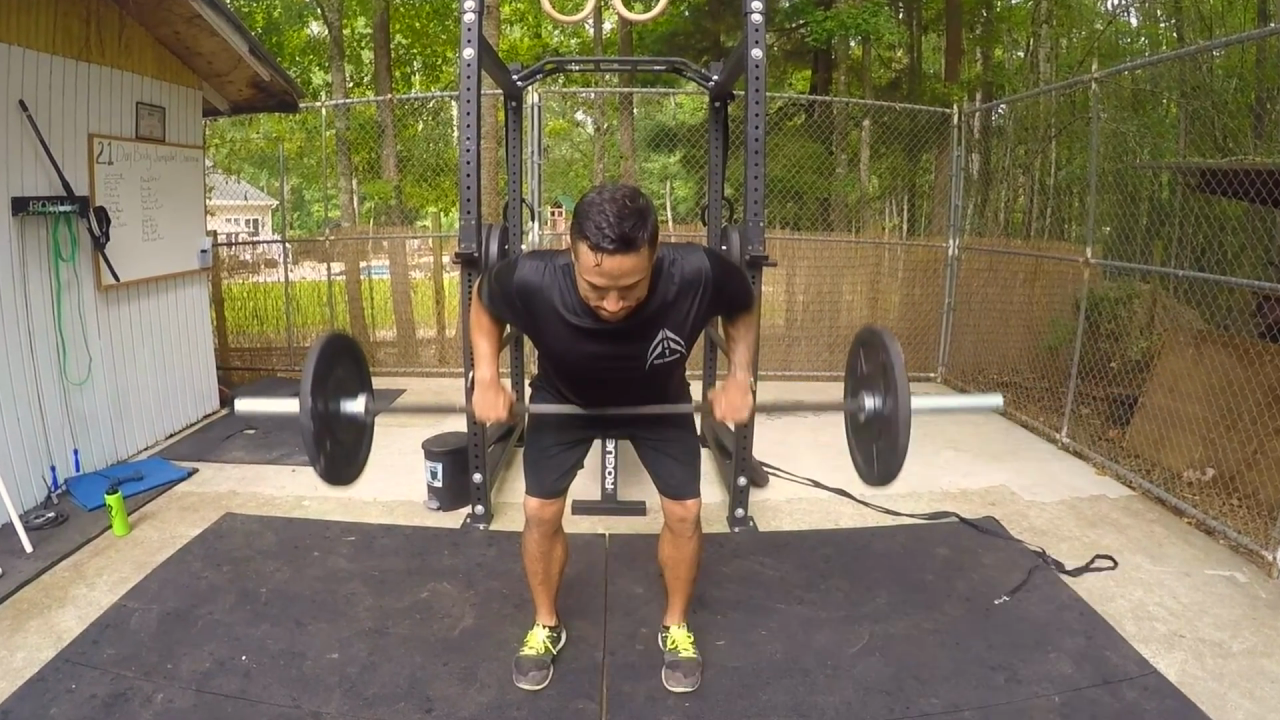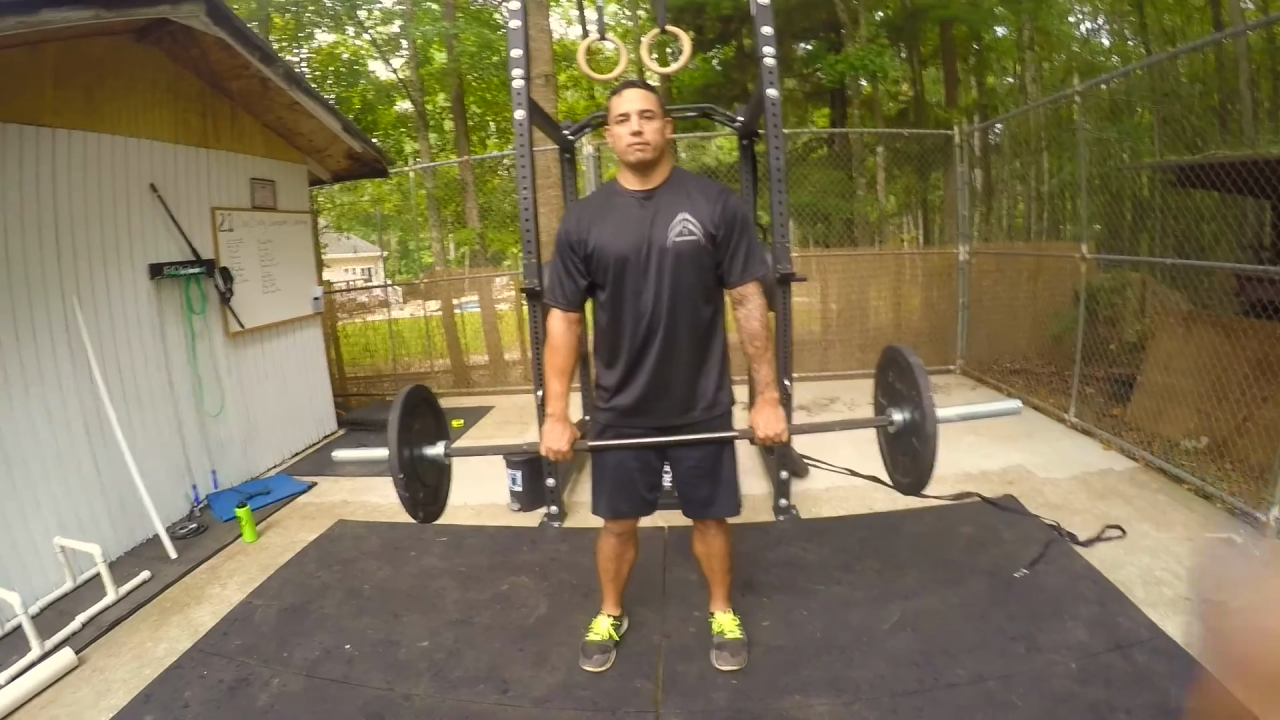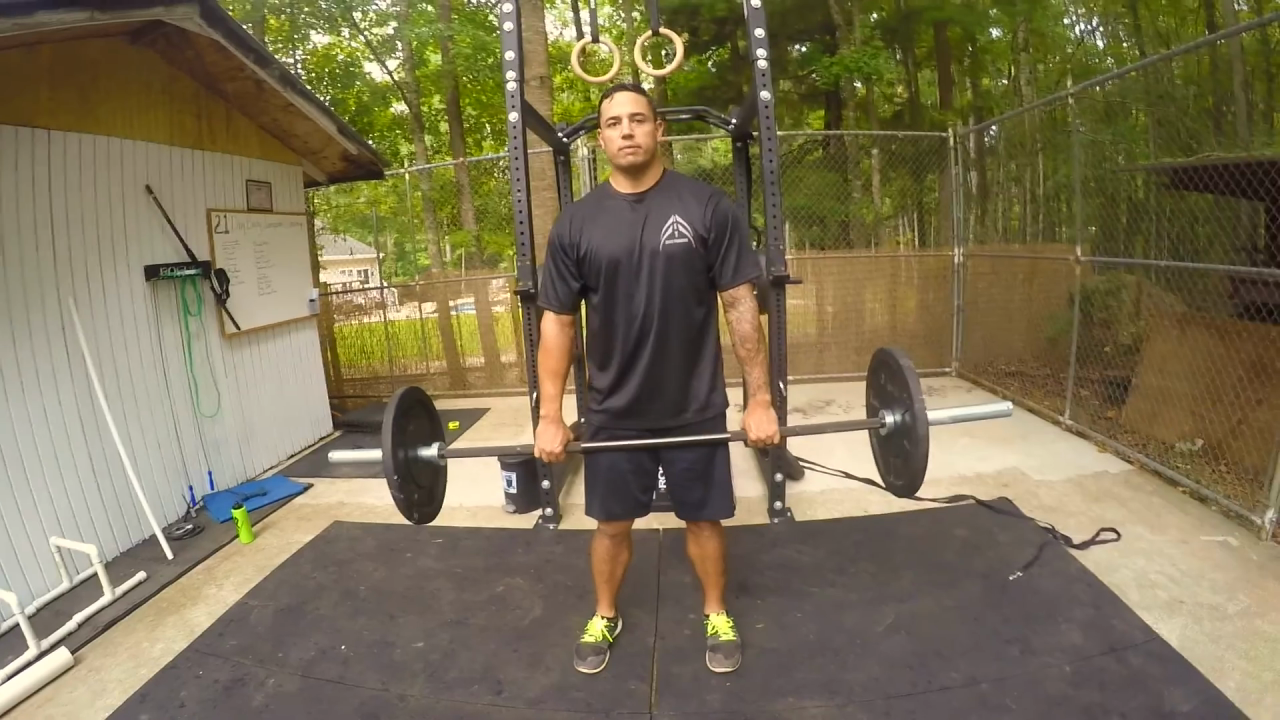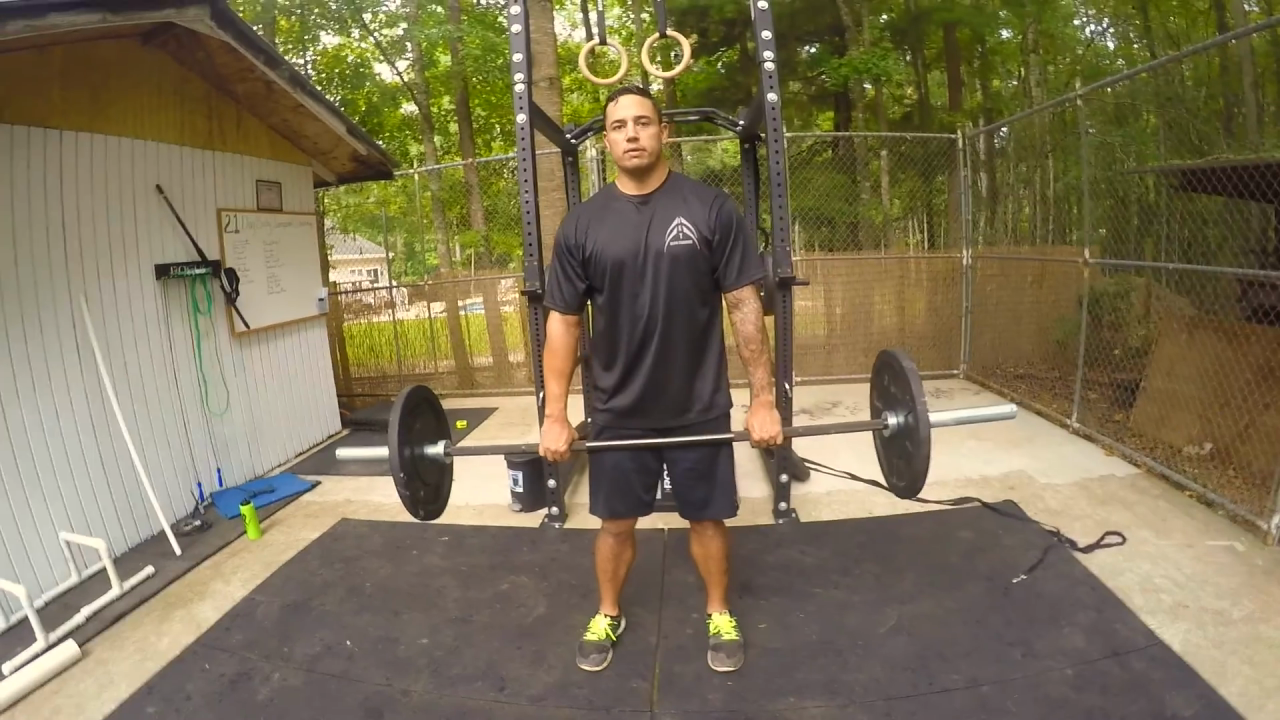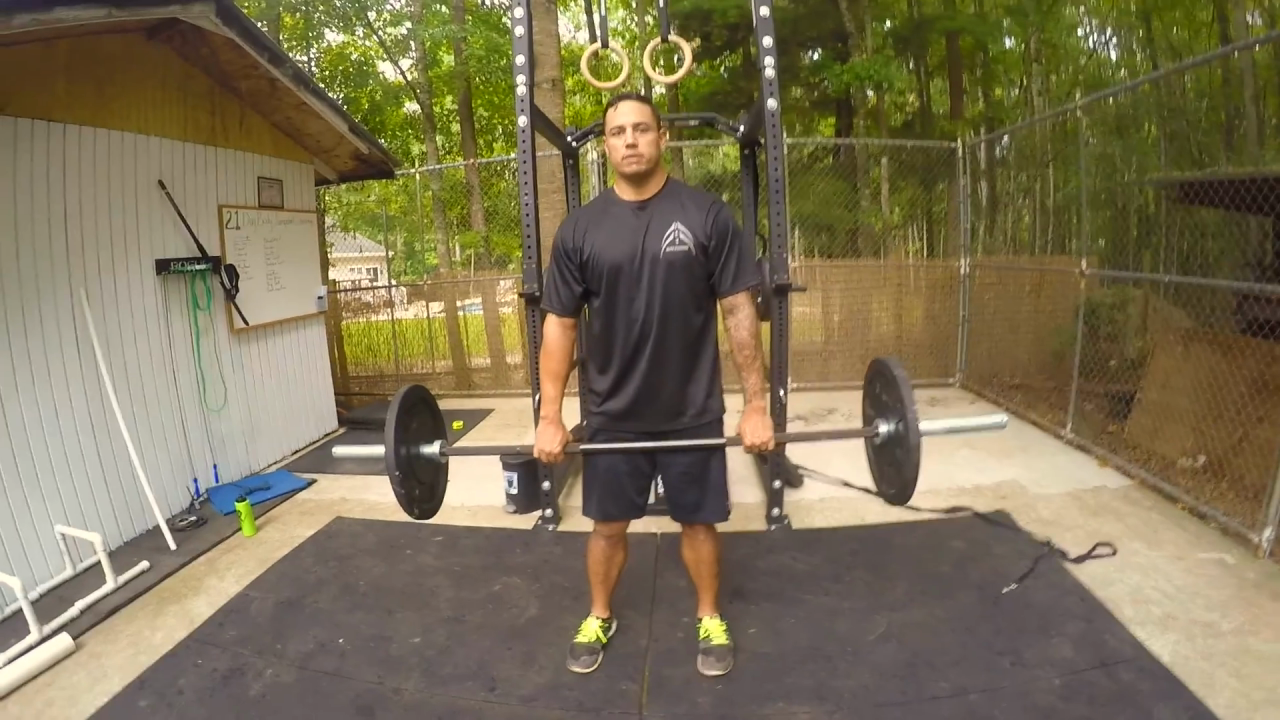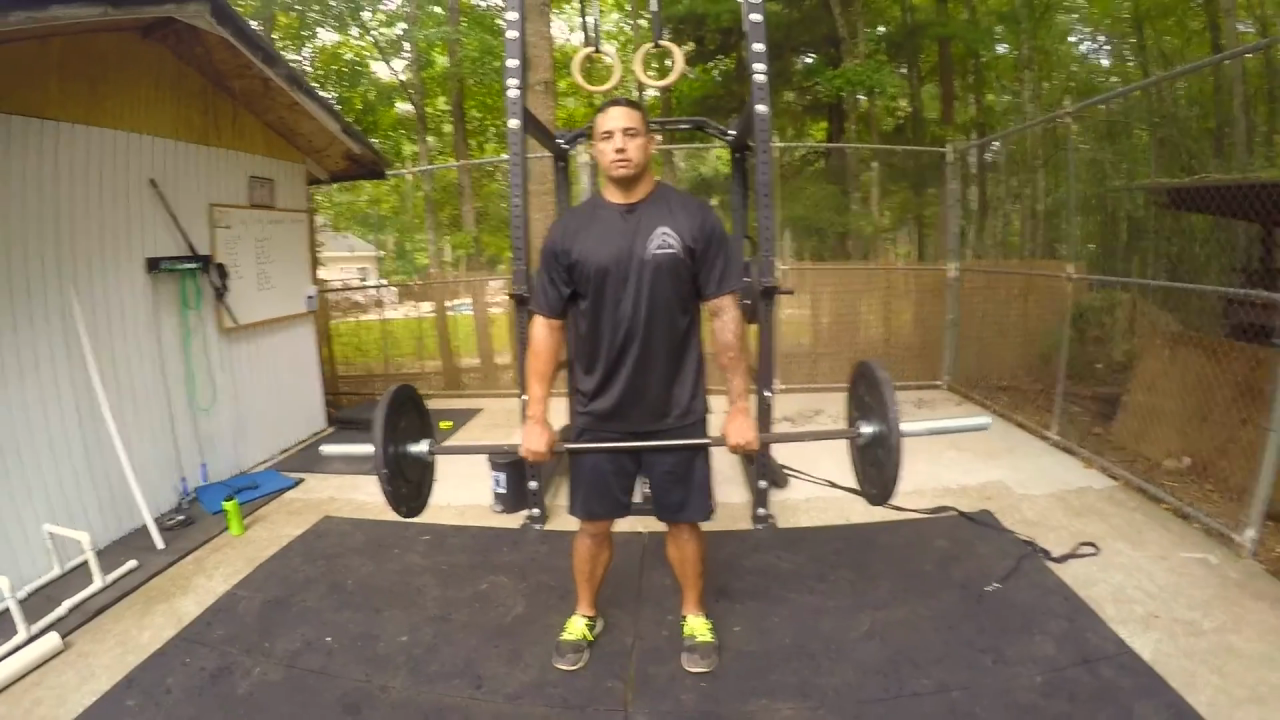
dt=0.1s
person 1, frame 1
left shoulder: (695, 272)
right shoulder: (530, 279)
left elbow: (742, 308)
right elbow: (485, 303)
left wrist: (739, 379)
right wrist: (486, 380)
left hip: (658, 405)
right hip: (563, 402)
left knee: (683, 511)
right knee: (542, 510)
left ankle: (675, 629)
right ankle: (546, 627)
person 1, frame 2
left shoulder: (718, 204)
right shoulder: (583, 220)
left elbow: (749, 300)
right elbow: (563, 318)
left wrist: (768, 397)
right wrist: (555, 414)
left hip: (703, 408)
right hip: (620, 410)
left knee: (711, 518)
right knee: (617, 522)
left ankle: (722, 611)
right ankle: (610, 614)
person 1, frame 3
left shoulder: (707, 206)
right shoulder: (576, 222)
left elbow: (740, 303)
right elbow: (557, 321)
left wrist: (760, 399)
right wrist: (549, 416)
left hip: (696, 409)
right hip: (613, 413)
left knee: (704, 519)
right knee: (611, 524)
left ankle: (716, 614)
right ankle: (605, 616)
person 1, frame 4
left shoulder: (711, 208)
right shoulder: (582, 223)
left elbow: (744, 305)
right elbow: (563, 321)
left wrist: (764, 399)
right wrist: (554, 415)
left hip: (699, 409)
right hip: (618, 412)
left knee: (707, 518)
right knee: (615, 523)
left ankle: (719, 614)
right ankle: (608, 615)
person 1, frame 5
left shoulder: (707, 214)
right shoulder: (580, 228)
left elbow: (739, 311)
right elbow: (560, 324)
left wrist: (756, 404)
right wrist: (549, 416)
left hip: (693, 414)
right hip: (612, 415)
left knee: (699, 521)
right knee: (607, 523)
left ankle: (709, 618)
right ankle: (599, 617)
person 1, frame 6
left shoulder: (694, 218)
right shoulder: (569, 230)
left elbow: (724, 313)
right elbow: (547, 325)
left wrist: (740, 406)
right wrist: (535, 416)
left hip: (677, 414)
right hip: (598, 415)
left knee: (683, 520)
right knee: (593, 523)
left ankle: (693, 616)
right ankle: (585, 615)
